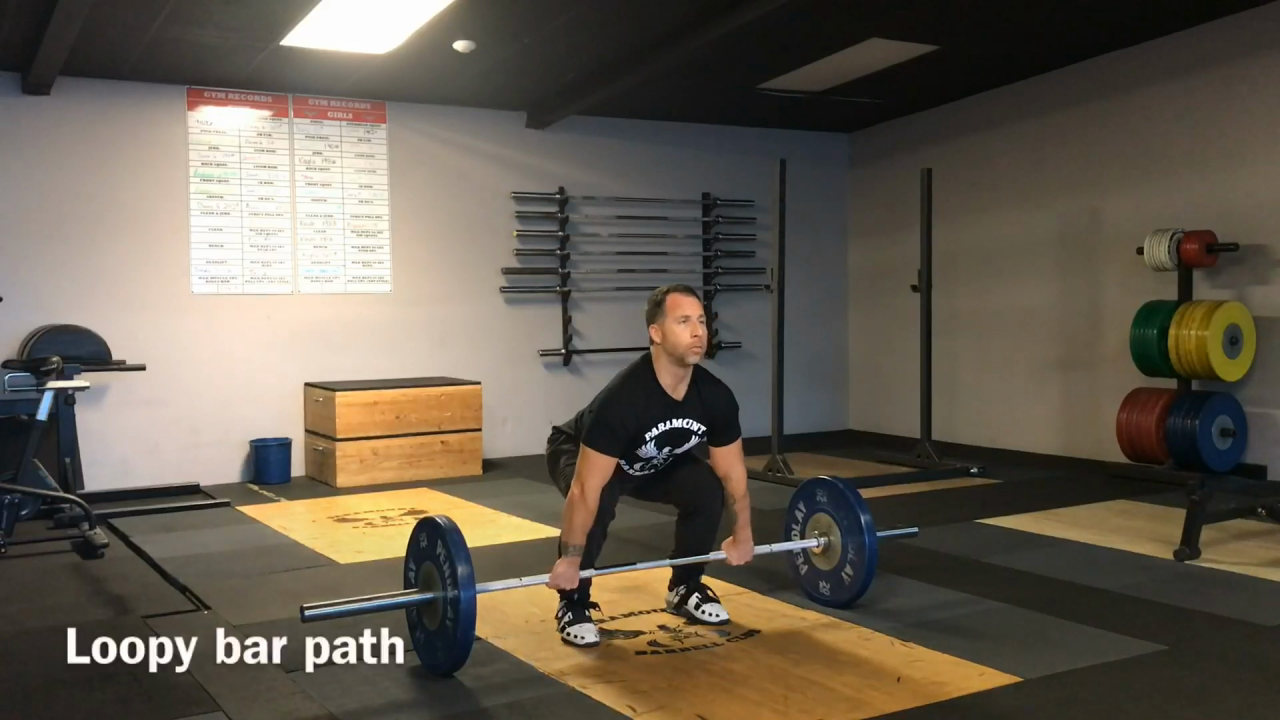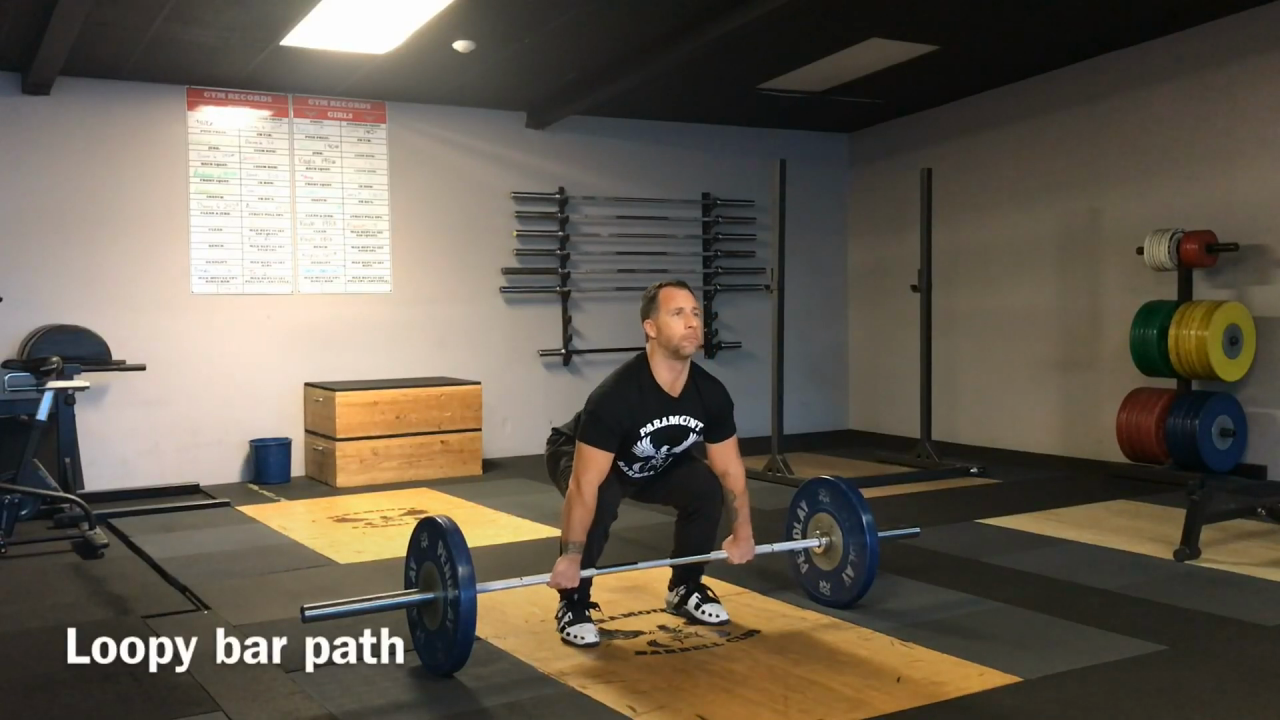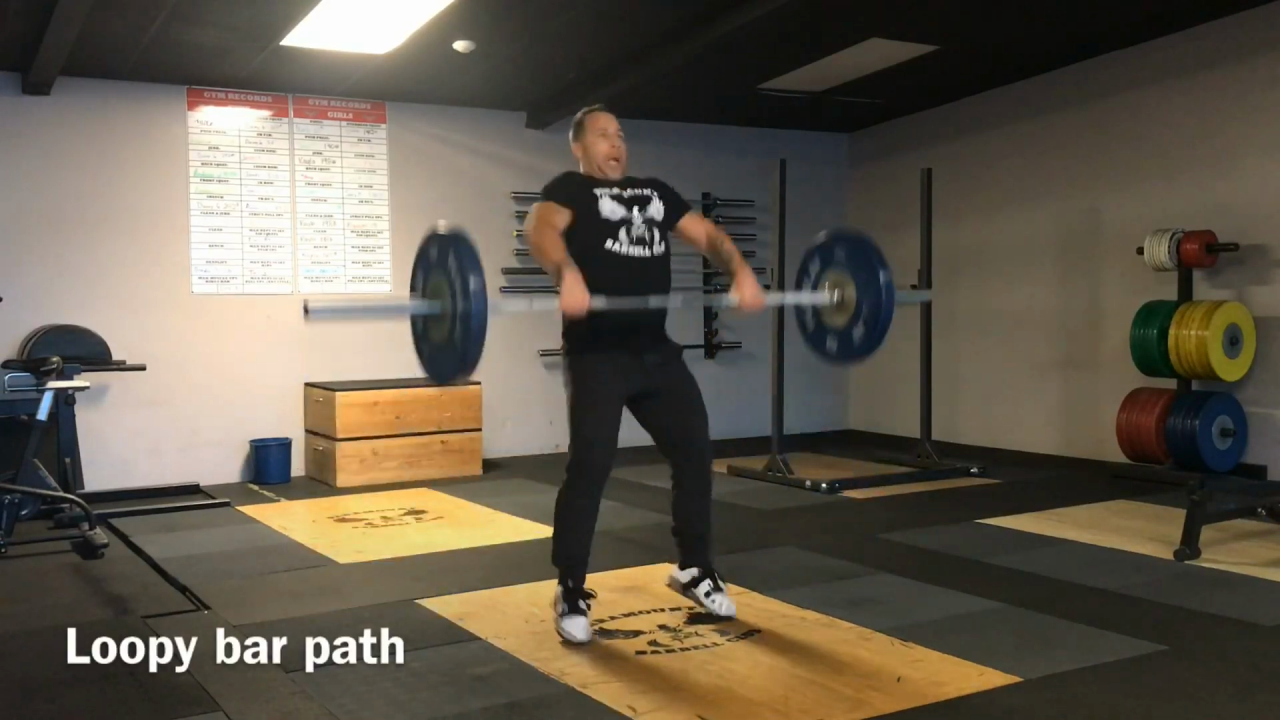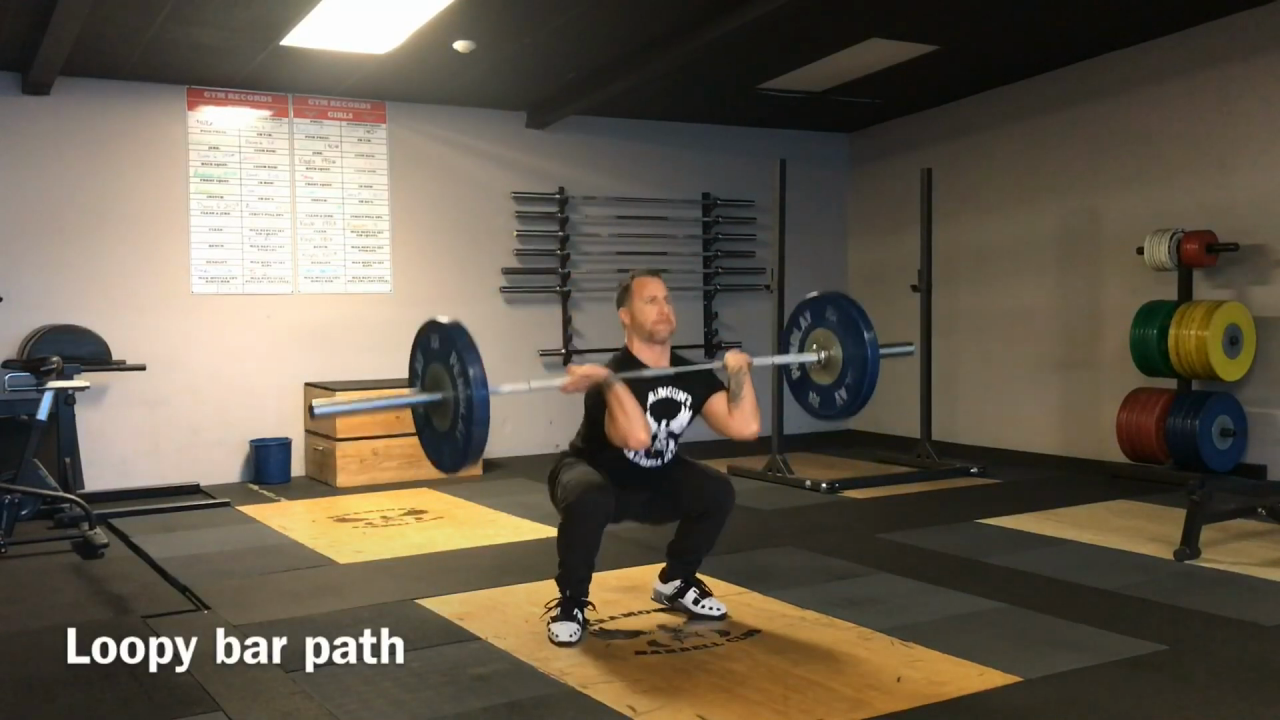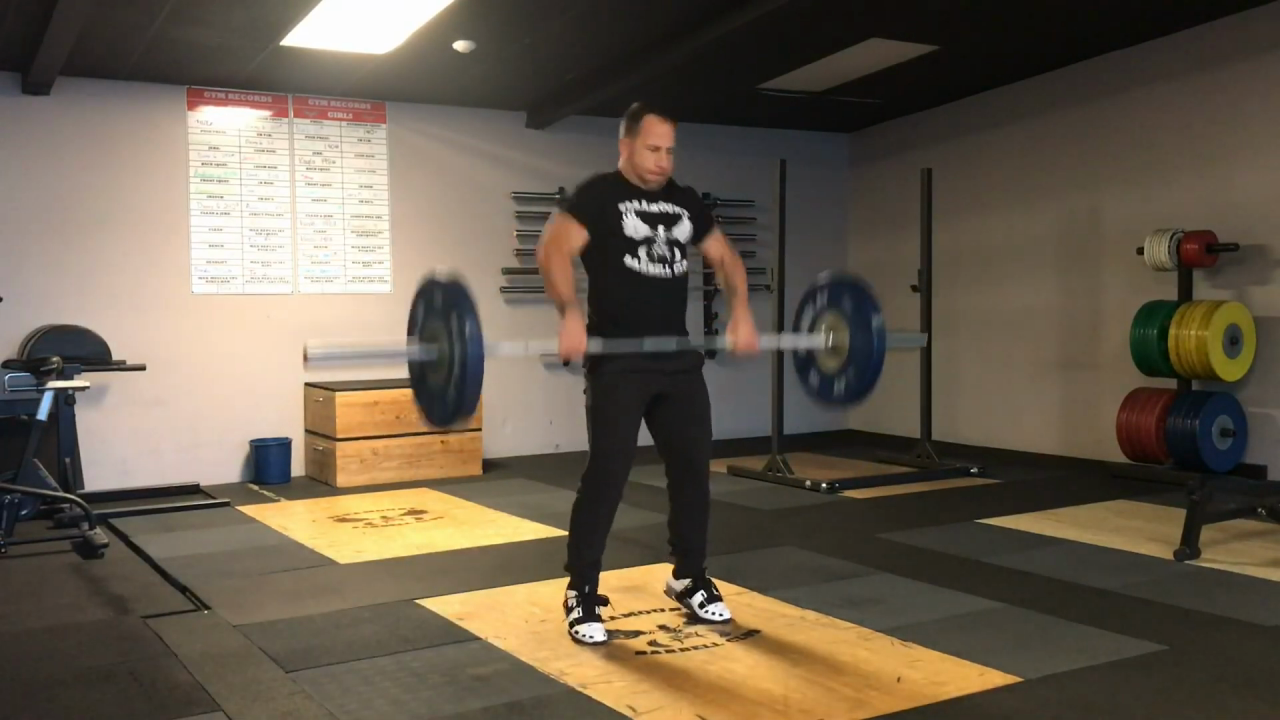
dt=1s
person 1, frame 1
left shoulder: (715, 396)
right shoulder: (622, 398)
left elbow: (732, 473)
right elbow: (586, 490)
left wrist: (742, 536)
right wrist: (569, 560)
left hip: (653, 461)
right hip: (577, 452)
left knee: (707, 489)
right knee: (598, 505)
left ankle: (685, 589)
right ankle: (572, 604)
person 1, frame 2
left shoulder: (710, 394)
right shoulder: (617, 395)
left elbow: (730, 469)
right elbow: (584, 486)
left wrist: (742, 533)
right wrist: (570, 558)
right hip: (576, 455)
left knee: (706, 489)
right knee: (599, 504)
left ankle: (685, 589)
right ankle: (573, 605)
person 1, frame 3
left shoulder: (654, 192)
right shoulder: (572, 189)
left elbow: (707, 234)
right elbow: (539, 229)
left wrist: (740, 272)
right wrist: (567, 273)
left hip: (658, 354)
right hip: (597, 357)
left knee: (694, 456)
right knee: (589, 466)
left ankle: (694, 569)
right ankle: (570, 592)
person 1, frame 4
left shoulder: (692, 377)
right shoulder: (613, 379)
left elbow: (746, 427)
right elbow: (636, 437)
left wrist: (738, 370)
right wrist: (606, 379)
left hip: (654, 483)
right hip: (597, 480)
left knee: (717, 493)
right knee: (588, 500)
left ankle: (675, 581)
right ankle: (571, 602)
person 1, frame 5
left shoulder: (685, 200)
right shoulder: (599, 194)
left elbow: (725, 258)
right elbow: (552, 249)
left wrist: (740, 313)
right wrist: (571, 315)
left hip: (678, 359)
right hip: (618, 360)
left knee: (692, 470)
right knee: (608, 472)
left ankle: (688, 579)
right ankle: (581, 595)
